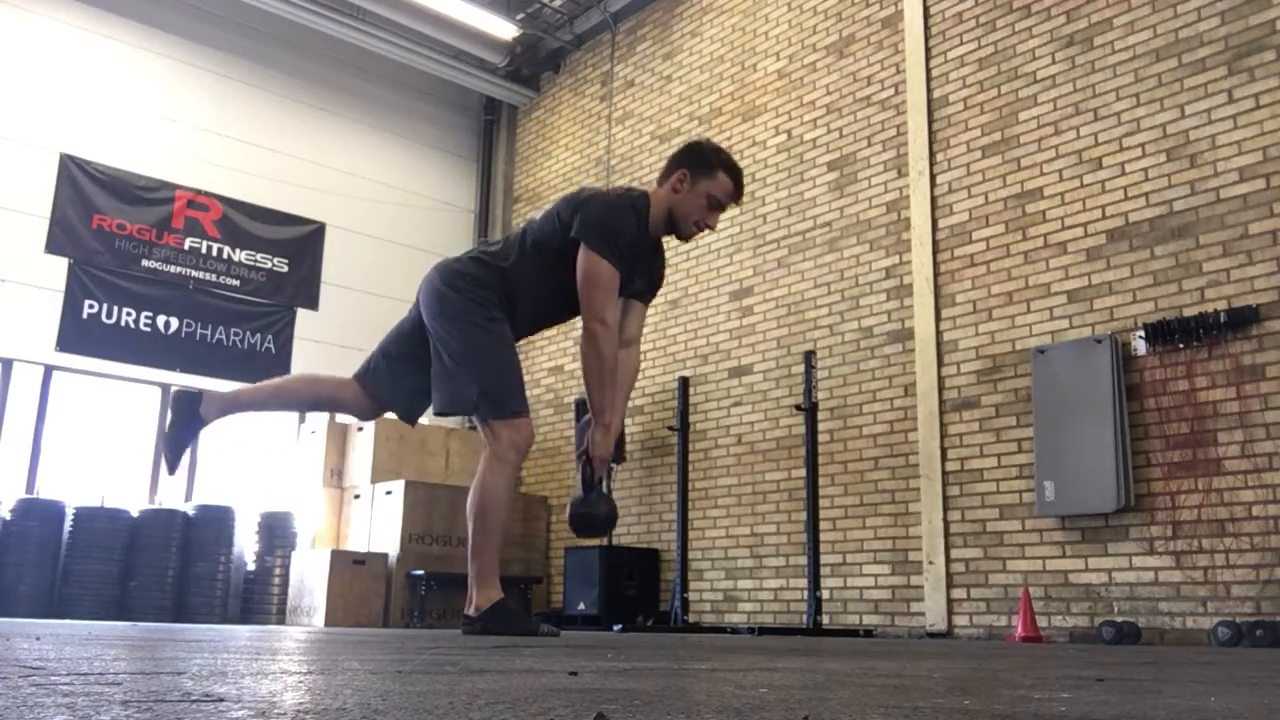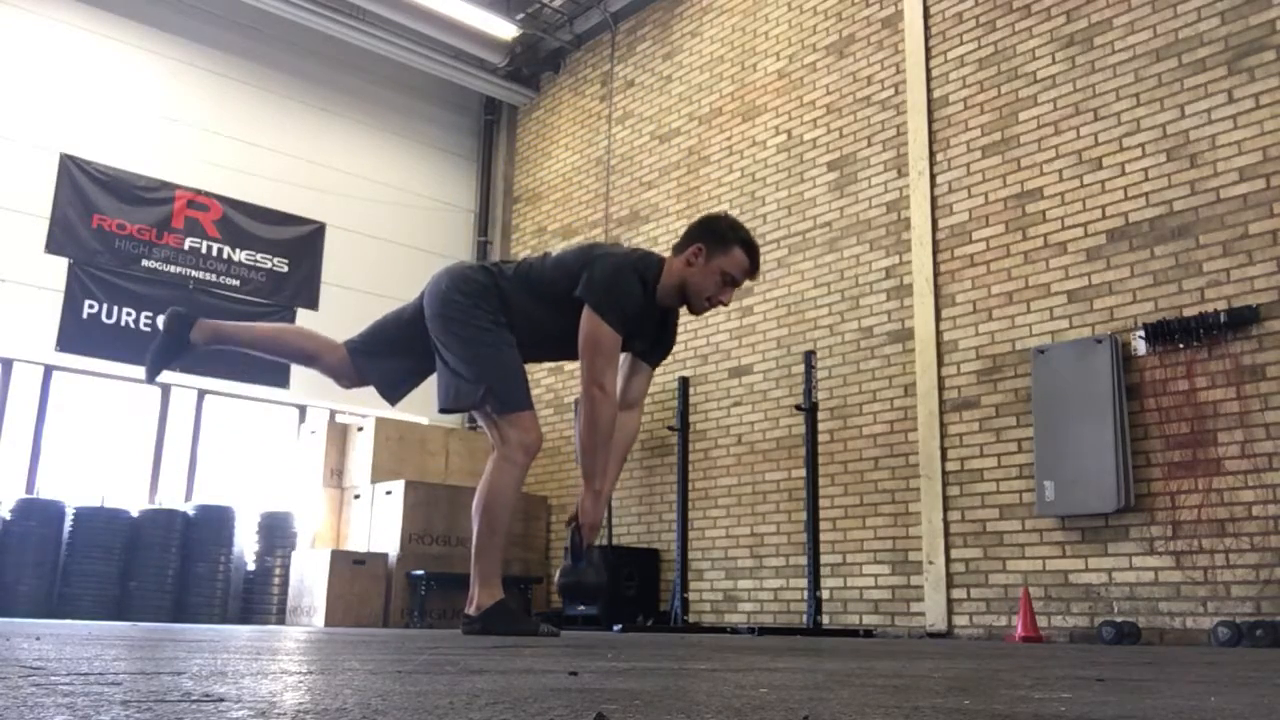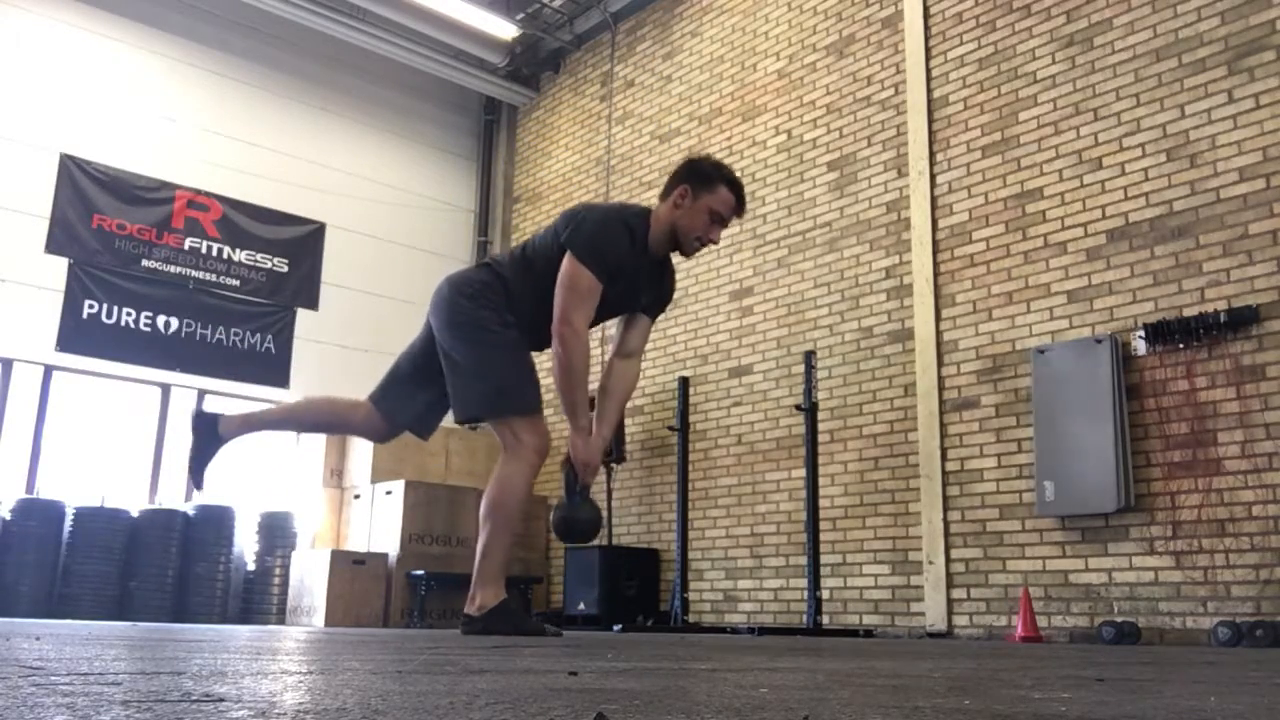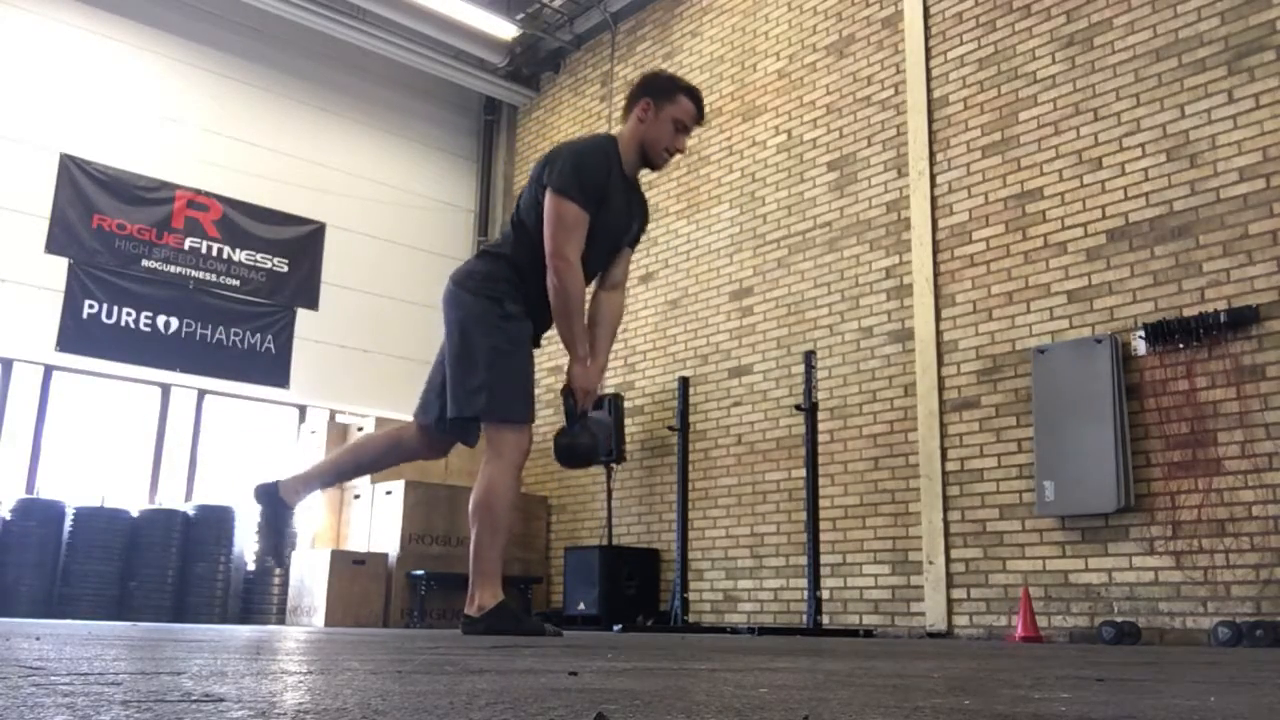
dt=0.7s
person 1, frame 1
left shoulder: (650, 261)
right shoulder: (611, 215)
left elbow: (626, 346)
right elbow: (597, 329)
left wrist: (611, 430)
right wrist: (600, 427)
left hip: (457, 302)
right hip: (464, 294)
left knee: (361, 399)
right knee: (511, 437)
left ankle: (204, 405)
right ankle: (484, 603)
person 1, frame 2
left shoulder: (660, 322)
right shoulder: (620, 277)
left elbow: (628, 409)
right elbow: (596, 392)
left wrist: (605, 493)
right wrist: (591, 492)
left hip: (457, 305)
right hip: (466, 298)
left knee: (341, 365)
right knee: (519, 439)
left ankle: (198, 331)
right ankle: (485, 603)
person 1, frame 3
left shoulder: (658, 279)
right shoulder: (607, 228)
left elbow: (626, 360)
right elbow: (568, 330)
left wrist: (598, 443)
right wrist: (578, 432)
left hip: (469, 316)
right hip: (474, 304)
left knee: (378, 421)
right knee: (528, 442)
left ankle: (224, 427)
right ankle: (485, 602)
person 1, frame 4
left shoulder: (634, 204)
right shoulder: (582, 159)
left elbow: (610, 289)
right elbow: (561, 263)
left wrist: (597, 368)
right wrist: (579, 361)
left hip: (508, 311)
right hip: (489, 298)
left knee: (429, 438)
right knee: (509, 444)
left ankle: (287, 490)
right ankle: (484, 605)
